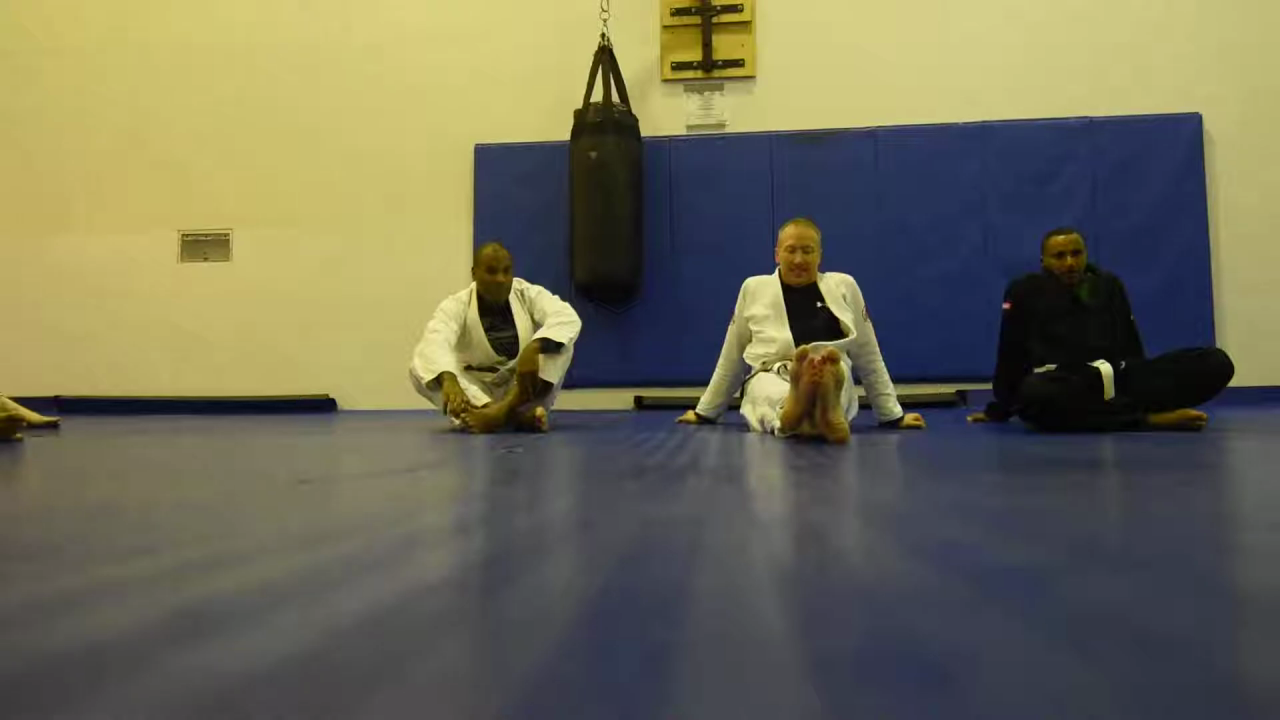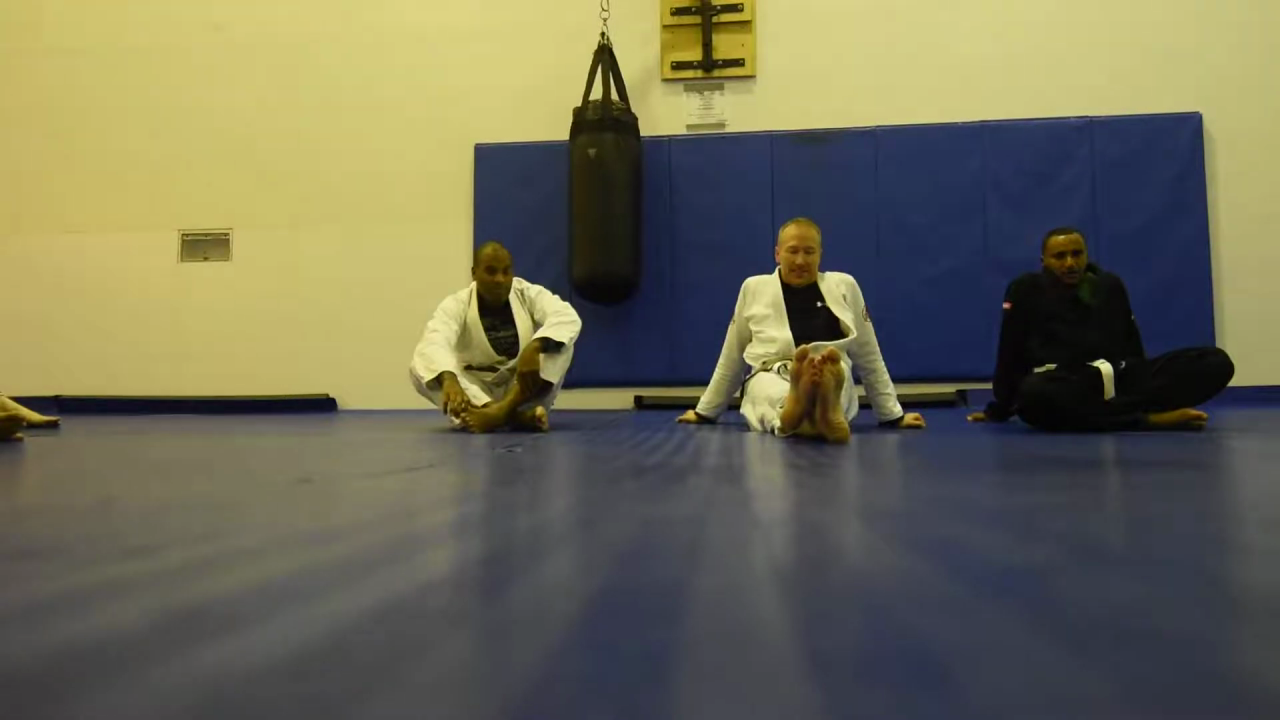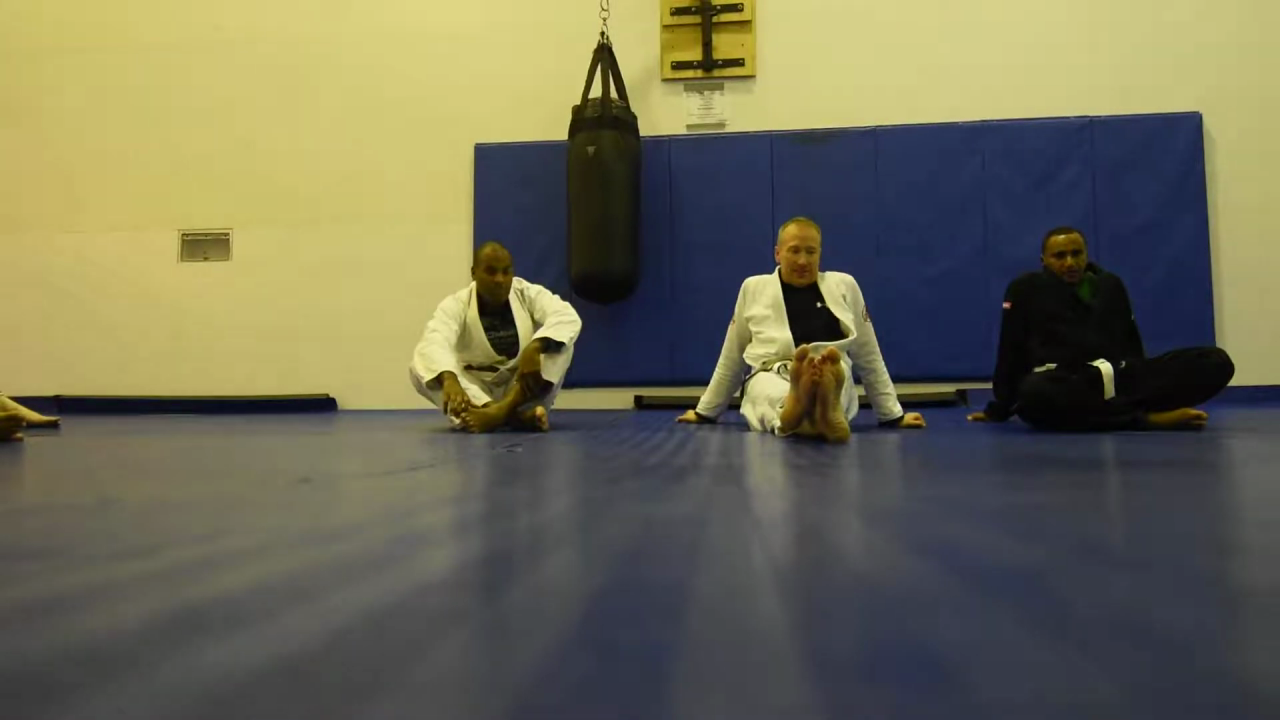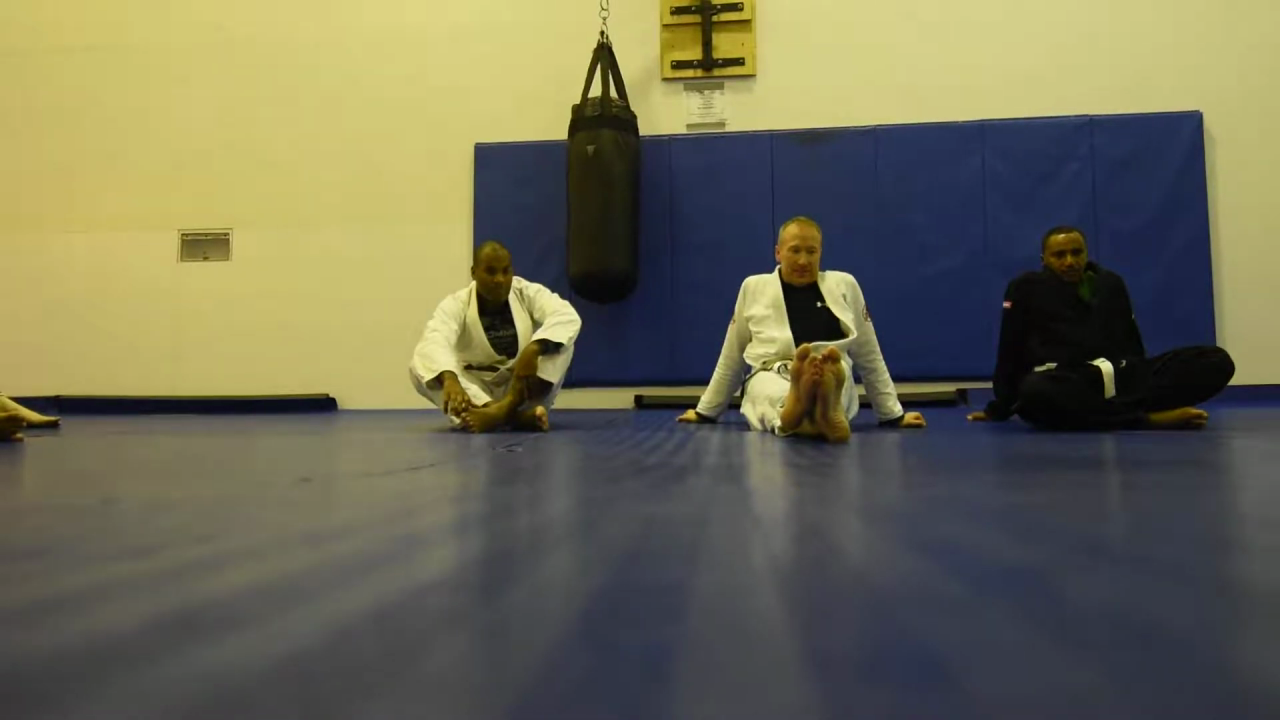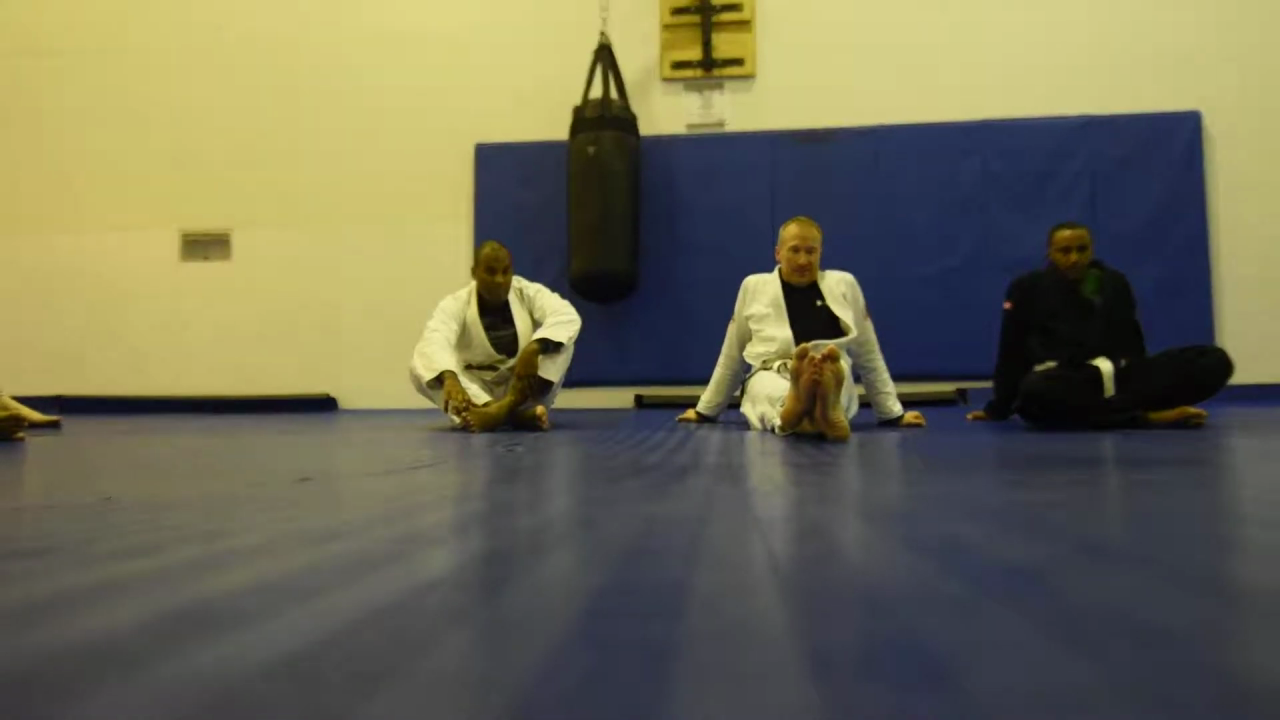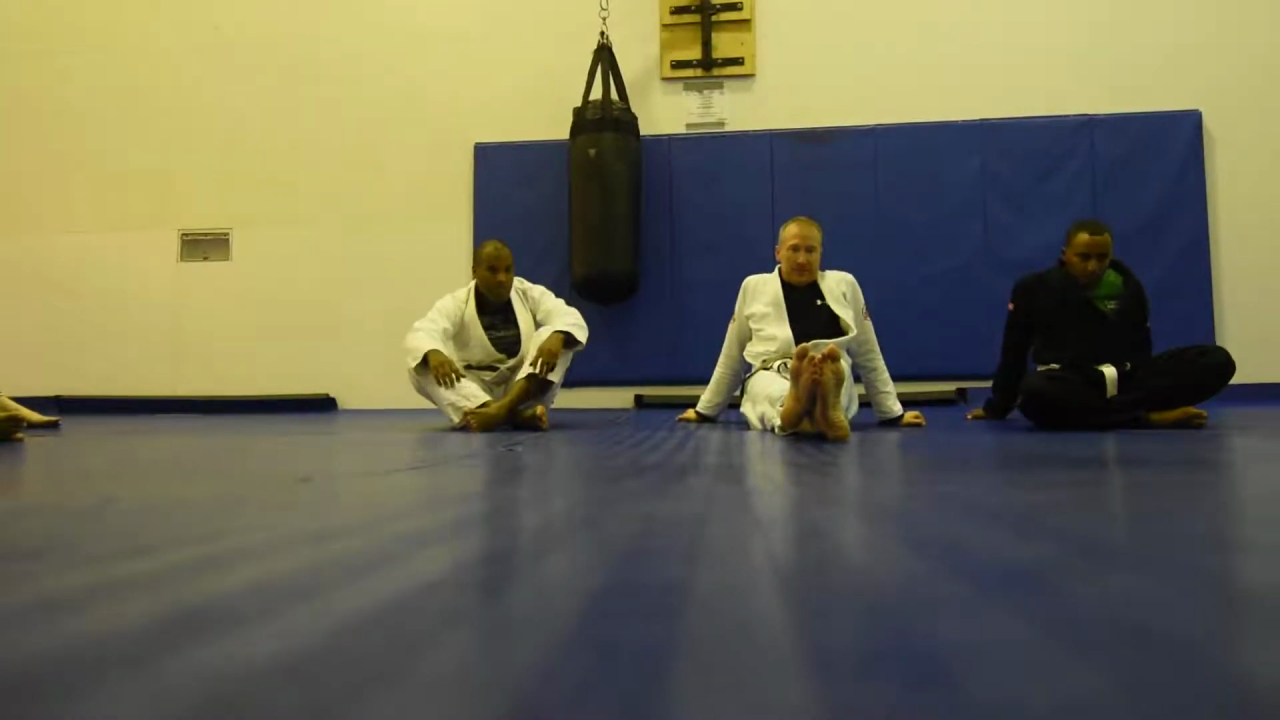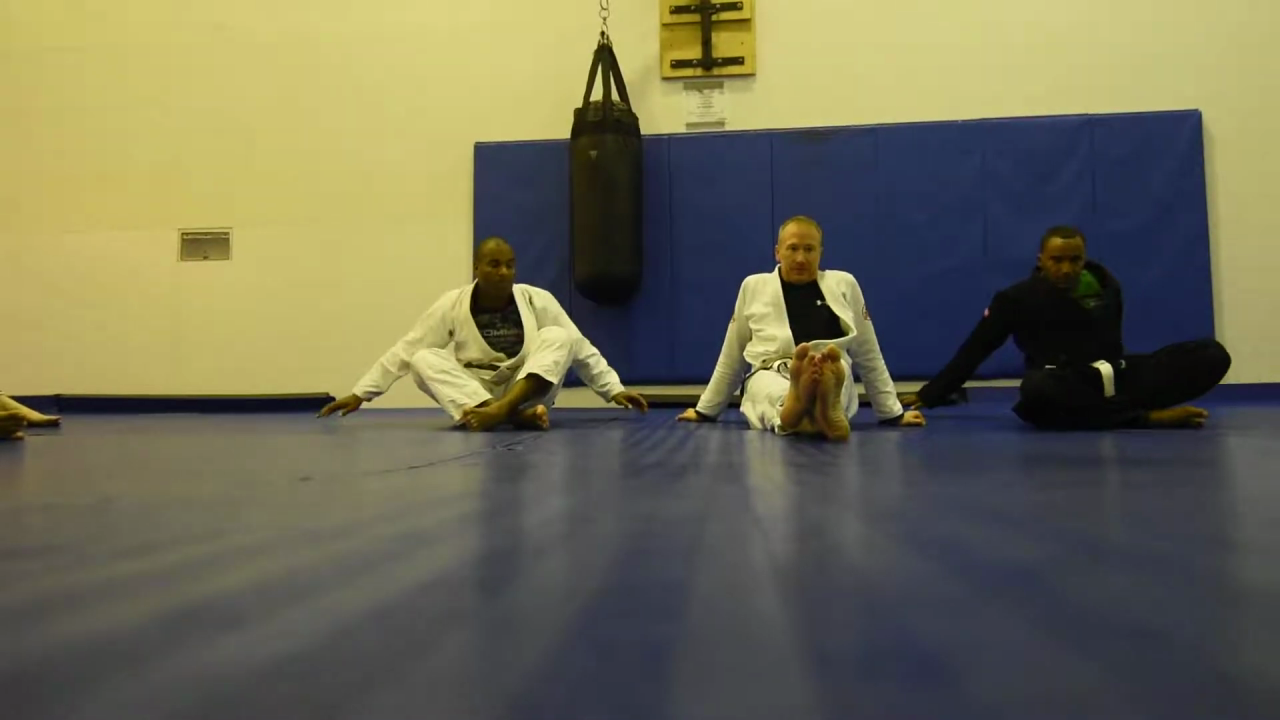
dt=0.3s
person 1, frame 1
left shoulder: (1110, 286)
right shoulder: (1025, 292)
left elbow: (1130, 343)
right elbow: (1011, 353)
right wrist: (999, 409)
left hip: (1121, 379)
right hip: (1064, 387)
left knee: (1215, 363)
right knee: (1034, 393)
left ankle: (1112, 411)
right ankle: (1148, 418)
person 1, frame 2
left shoulder: (1110, 286)
right shoulder: (1026, 290)
left elbow: (1131, 343)
right elbow: (1010, 353)
right wrist: (999, 410)
left hip: (1120, 379)
right hip: (1063, 388)
left knee: (1216, 362)
right knee: (1034, 394)
left ankle: (1112, 412)
right ankle: (1148, 418)
person 1, frame 3
left shoulder: (1110, 285)
right shoulder: (1026, 290)
left elbow: (1131, 342)
right elbow: (1011, 352)
right wrist: (999, 409)
left hip: (1121, 378)
right hip: (1064, 386)
left knee: (1215, 362)
right knee: (1034, 393)
left ankle: (1109, 412)
right ankle: (1149, 418)
person 1, frame 4
left shoulder: (1110, 285)
right shoulder: (1026, 290)
left elbow: (1131, 341)
right elbow: (1011, 351)
right wrist: (999, 408)
left hip: (1121, 378)
right hip: (1064, 386)
left knee: (1217, 361)
right knee: (1034, 393)
left ankle: (1108, 412)
right ankle: (1150, 417)
person 1, frame 5
left shoulder: (1114, 284)
right shoulder: (1028, 289)
left elbow: (1132, 342)
right elbow: (1012, 351)
right wrist: (1000, 408)
left hip: (1121, 378)
right hip: (1065, 385)
left knee: (1214, 361)
right knee: (1035, 391)
left ankle: (1107, 410)
right ankle: (1148, 417)
person 1, frame 6
left shoulder: (1128, 287)
right shoulder: (1034, 289)
left elbow: (1140, 347)
right elbow: (1015, 349)
right wrist: (999, 406)
left hip: (1124, 379)
right hip: (1069, 385)
left knee: (1218, 361)
right knee: (1036, 392)
left ankle: (1114, 410)
right ankle: (1147, 417)
person 1, frame 7
left shoulder: (1106, 287)
right shoulder: (1016, 299)
right elbow: (975, 350)
right wrist: (930, 395)
left hip: (1117, 378)
right hip: (1065, 385)
left knee: (1212, 356)
right knee: (1037, 390)
left ankle: (1115, 409)
right ankle: (1148, 416)
person 2, frame 1
left shoulder: (843, 287)
right shoulder: (754, 289)
left elbow: (868, 359)
right elbow: (731, 360)
left wrist: (893, 415)
right wrist: (705, 412)
left knee: (827, 375)
right knee: (775, 396)
left ankle: (823, 410)
person 2, frame 2
left shoulder: (844, 286)
right shoulder: (754, 289)
left elbow: (869, 357)
right elbow: (731, 359)
left wrist: (893, 414)
right wrist: (705, 412)
left hip: (831, 381)
right knee: (772, 393)
left ankle: (820, 412)
right ankle: (805, 411)
person 2, frame 3
left shoulder: (843, 286)
right shoulder: (753, 289)
left elbow: (869, 358)
right elbow: (731, 360)
left wrist: (893, 415)
right wrist: (705, 412)
left knee: (827, 371)
right knee: (775, 396)
left ankle: (823, 409)
right ankle: (808, 414)
person 2, frame 4
left shoulder: (844, 285)
right shoulder: (753, 288)
left elbow: (870, 358)
right elbow: (731, 359)
left wrist: (894, 414)
right wrist: (705, 411)
right knee: (767, 387)
left ankle: (816, 412)
right ankle: (808, 411)
person 2, frame 5
left shoulder: (844, 285)
right shoulder: (753, 287)
left elbow: (868, 357)
right elbow: (731, 358)
left wrist: (893, 413)
right wrist: (705, 411)
right knee: (776, 395)
left ankle: (823, 409)
right ankle: (803, 409)
person 2, frame 6
left shoulder: (843, 285)
right shoulder: (754, 288)
left elbow: (868, 356)
right elbow: (731, 358)
left wrist: (893, 413)
right wrist: (705, 410)
left knee: (830, 369)
right knee: (776, 393)
left ankle: (824, 409)
right ankle: (807, 410)
person 2, frame 7
left shoulder: (844, 285)
right shoulder: (753, 288)
left elbow: (868, 356)
right elbow: (731, 359)
left wrist: (893, 413)
right wrist: (705, 410)
right knee: (778, 396)
left ankle: (819, 410)
person 3, frame 1
left shoulder: (530, 295)
right shoulder: (456, 306)
left elbow: (568, 318)
right elbow: (434, 344)
left wrist: (534, 349)
right wrist: (449, 380)
left hip: (524, 387)
right hip: (476, 392)
left knee: (560, 343)
right knee: (421, 366)
left ankle: (503, 410)
person 3, frame 2
left shoulder: (530, 295)
right shoulder: (456, 305)
left elbow: (568, 319)
right elbow: (432, 345)
left wrist: (534, 348)
right wrist: (449, 380)
left hip: (524, 386)
right hip: (476, 391)
left knee: (560, 344)
right knee: (421, 366)
left ankle: (503, 410)
person 3, frame 3
left shoulder: (529, 294)
right shoulder: (456, 305)
left elbow: (568, 318)
right elbow: (433, 344)
left wrist: (535, 349)
right wrist: (449, 380)
left hip: (524, 387)
right hip: (476, 391)
left knee: (560, 342)
right knee: (421, 365)
left ankle: (503, 410)
right ankle: (514, 415)
person 3, frame 4
left shoulder: (529, 294)
right shoulder: (456, 305)
left elbow: (568, 318)
right elbow: (432, 344)
left wrist: (533, 350)
right wrist: (449, 379)
left hip: (524, 389)
right hip: (476, 392)
left knee: (560, 343)
right knee: (420, 365)
left ankle: (503, 410)
right ankle: (515, 415)
person 3, frame 5
left shoulder: (530, 293)
right shoulder: (456, 304)
left elbow: (567, 318)
right elbow: (433, 344)
left wrist: (533, 350)
right wrist: (450, 379)
left hip: (525, 389)
right hip: (476, 392)
left knee: (560, 342)
right knee: (422, 366)
left ankle: (502, 410)
right ankle: (515, 415)
person 3, frame 6
left shoulder: (531, 295)
right shoulder: (456, 304)
left elbow: (570, 318)
right elbow: (421, 334)
left wrist: (557, 337)
right wrist: (435, 355)
left hip: (527, 389)
right hip: (475, 390)
left knee: (559, 338)
right knee: (421, 368)
left ankle: (501, 410)
right ankle: (516, 415)
person 3, frame 7
left shoulder: (537, 300)
right shoulder: (452, 305)
left elbow: (578, 345)
right elbow: (406, 348)
left wrist: (615, 389)
right wrist: (360, 393)
left hip: (527, 393)
right hip: (472, 393)
left knee: (558, 338)
right knee: (422, 360)
left ankle: (502, 410)
right ankle: (515, 417)
